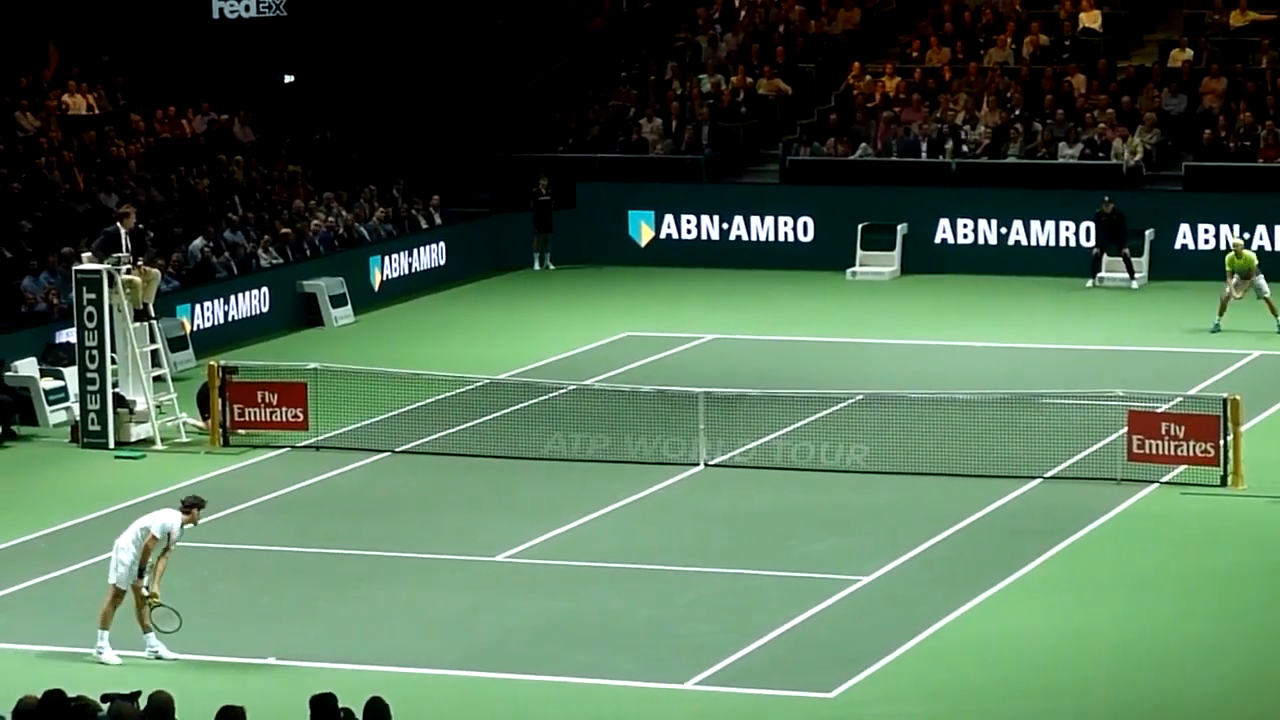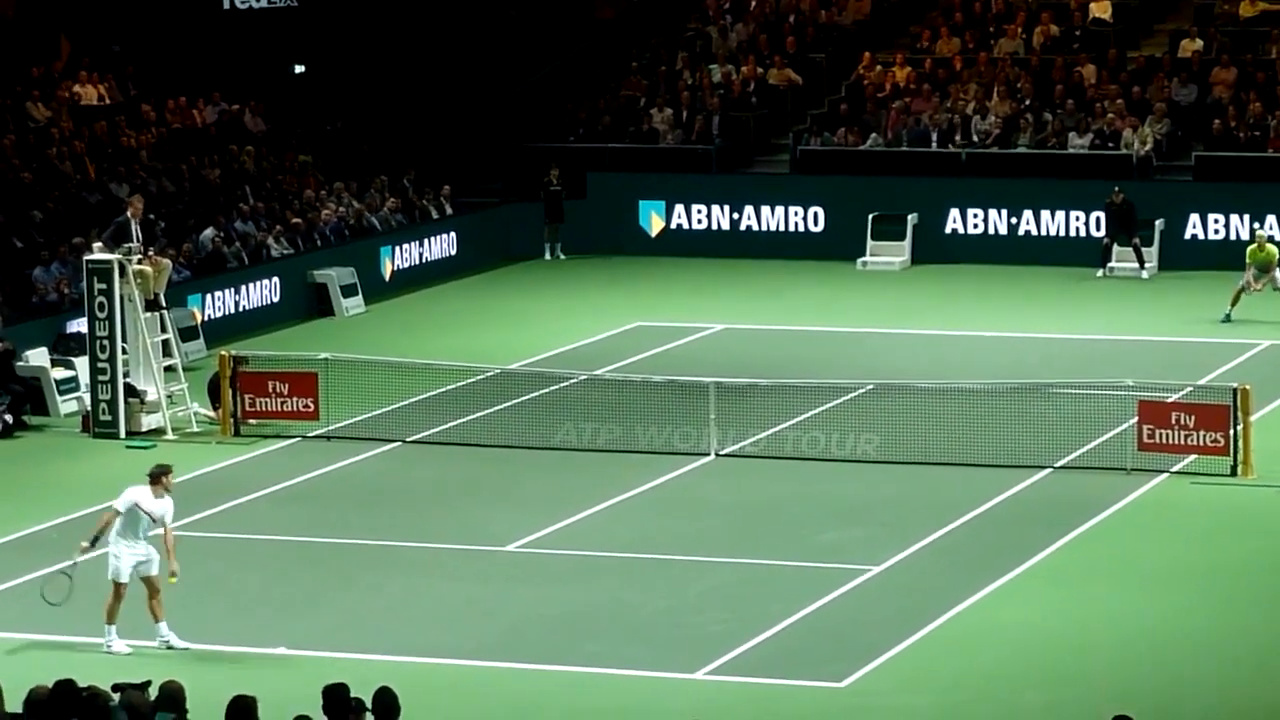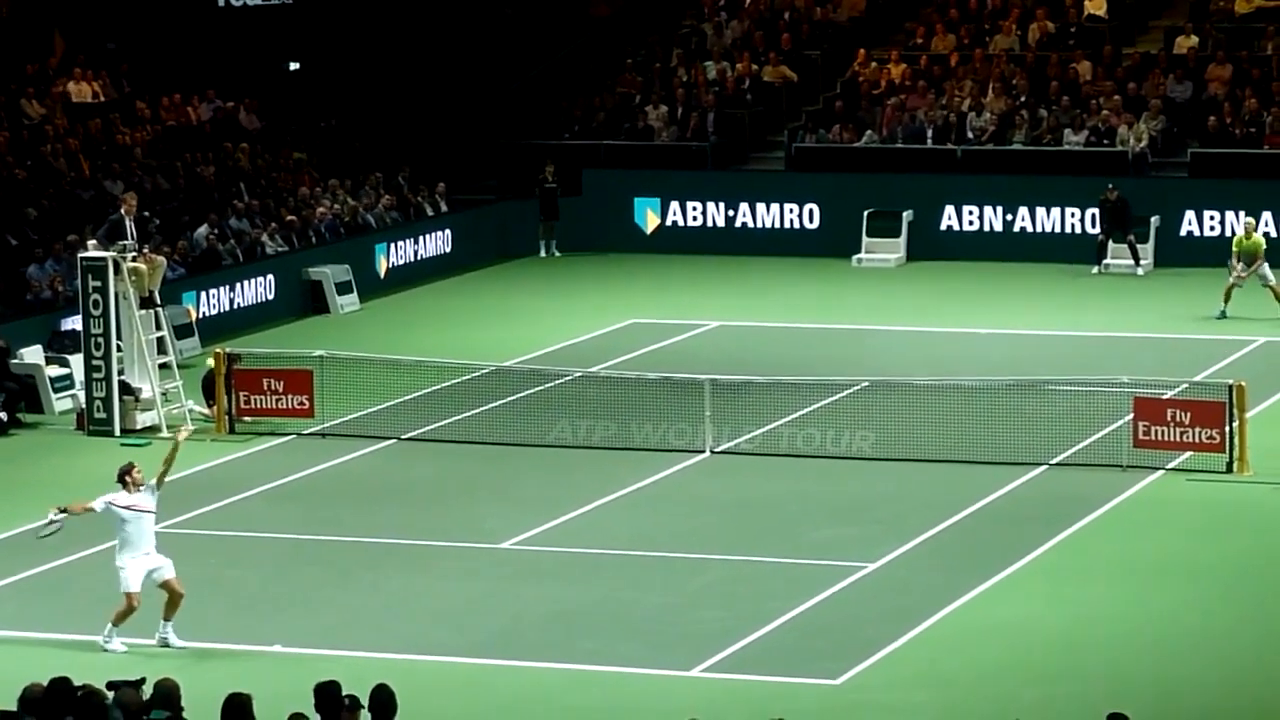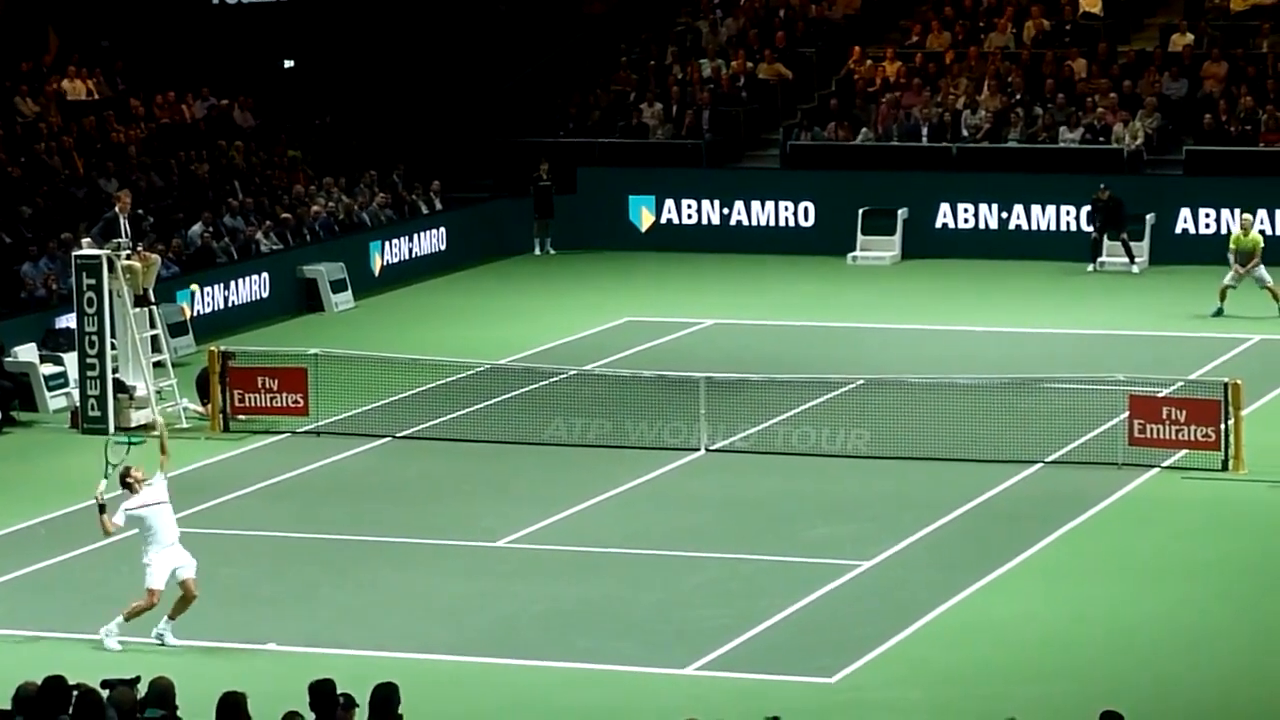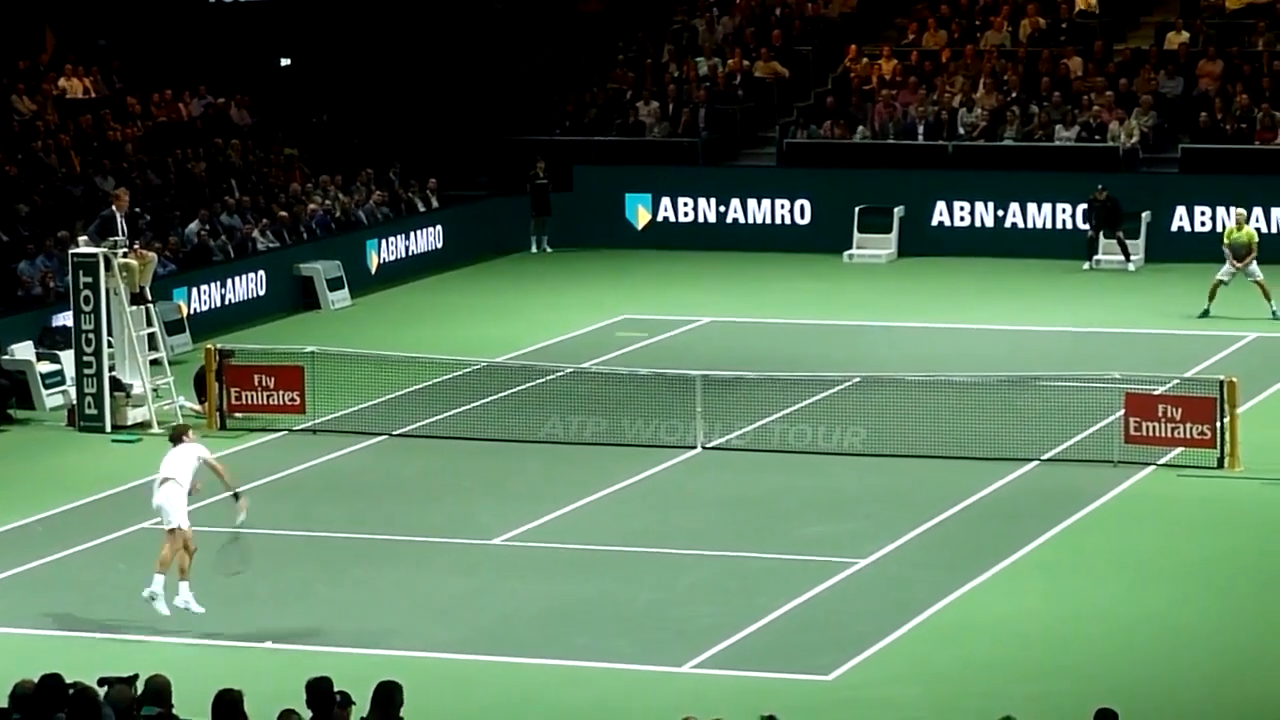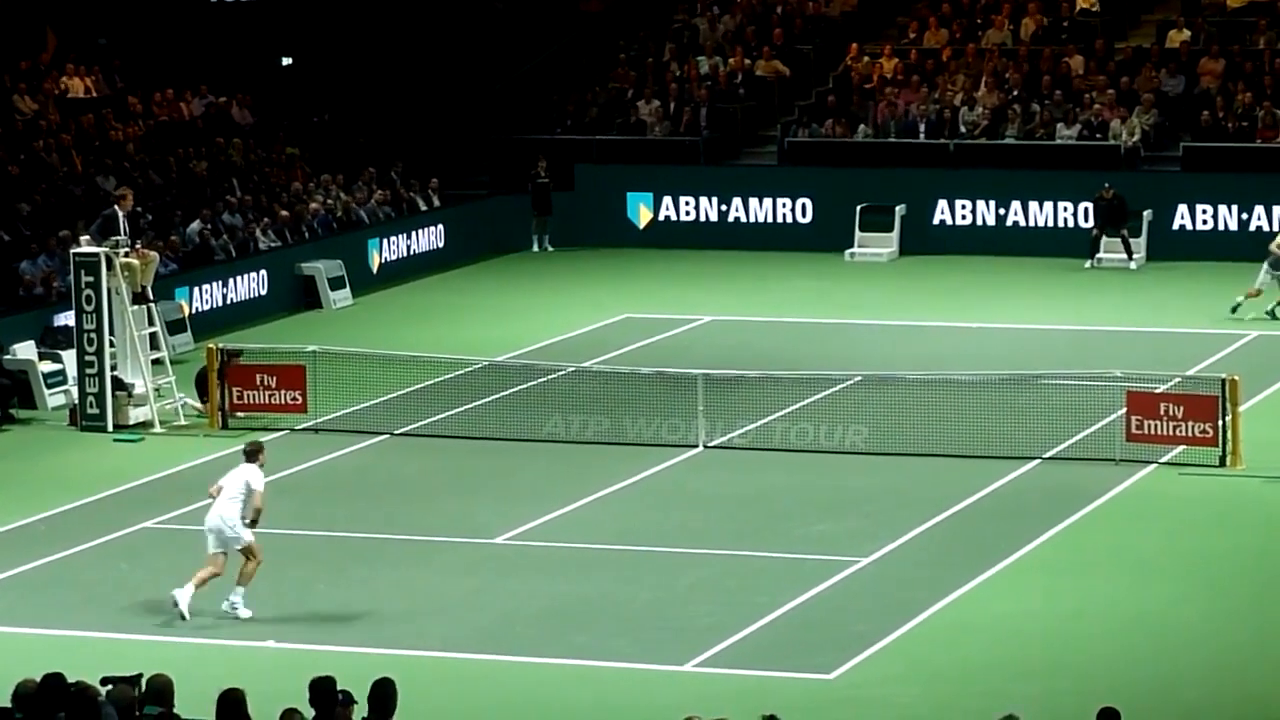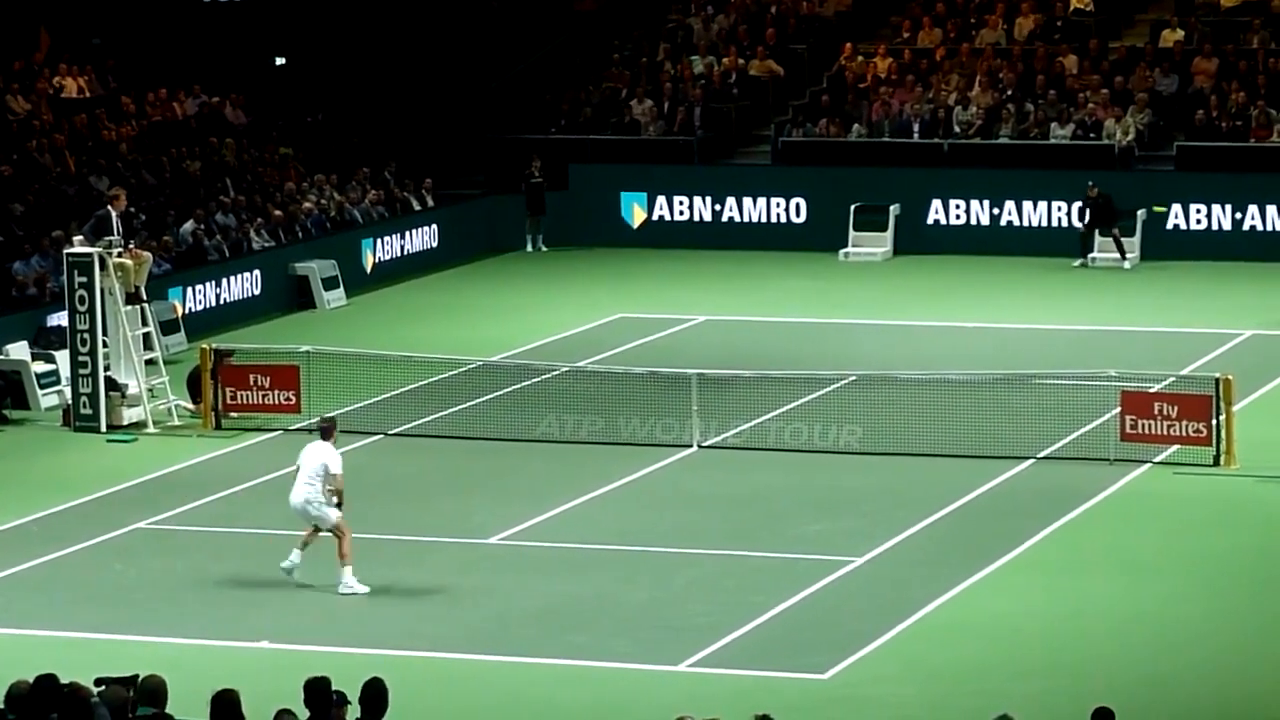
dt=0.4s
person 1, frame 1
left shoulder: (179, 529)
right shoulder: (168, 519)
left elbow: (164, 556)
right elbow: (147, 546)
left wrist: (155, 585)
right wrist: (140, 576)
left hip: (142, 557)
right hip: (127, 552)
left knee: (142, 602)
right knee: (115, 599)
left ankle: (153, 646)
right ankle: (102, 647)
person 1, frame 2
left shoulder: (167, 503)
right shoulder: (134, 494)
left elbow: (168, 533)
right elbow: (109, 518)
left wrist: (172, 560)
right wrist: (92, 542)
left hip: (143, 548)
right hip: (121, 546)
left knee: (155, 590)
right knee: (119, 593)
left ankle: (164, 636)
right ankle: (111, 639)
person 1, frame 3
left shoulder: (150, 493)
right shoulder: (113, 500)
left elbow: (165, 468)
right elbow: (84, 508)
left wrist: (177, 444)
right wrist: (62, 510)
left hip: (152, 557)
right hip: (130, 561)
left knee: (177, 592)
right knee: (132, 604)
left ankle: (165, 634)
right ankle: (108, 637)
person 1, frame 4
left shoulder: (157, 485)
right shoulder: (128, 506)
left elbow: (165, 456)
right elbow: (109, 530)
left wrist: (162, 431)
right wrist: (101, 506)
left hip: (176, 551)
right hip: (157, 557)
left knee: (190, 594)
right knee: (151, 601)
left ankle: (163, 630)
right ankle: (111, 630)
person 1, frame 5
left shoulder: (170, 456)
right shoulder: (194, 448)
right elbow: (218, 469)
left wrist: (189, 488)
right wrist: (236, 494)
left hip: (162, 496)
right hip: (170, 496)
left knee: (190, 546)
right knee: (175, 543)
left ankle: (185, 596)
right ankle: (156, 589)
person 1, frame 6
left shoulder: (236, 471)
right shoulder: (257, 473)
left elbow: (213, 492)
right elbow: (257, 505)
right wrist: (254, 521)
left hip: (213, 519)
right hip: (228, 519)
left knee: (215, 568)
right knee: (255, 557)
left ankle: (185, 594)
right ankle: (235, 601)
person 1, frame 7
left shoulder: (308, 448)
right shoulder: (333, 455)
right elbow: (339, 487)
right wrist: (340, 502)
left hip: (296, 498)
right hip: (311, 500)
left knee: (319, 526)
right knee: (344, 534)
left ankle: (294, 559)
right ankle: (347, 582)
